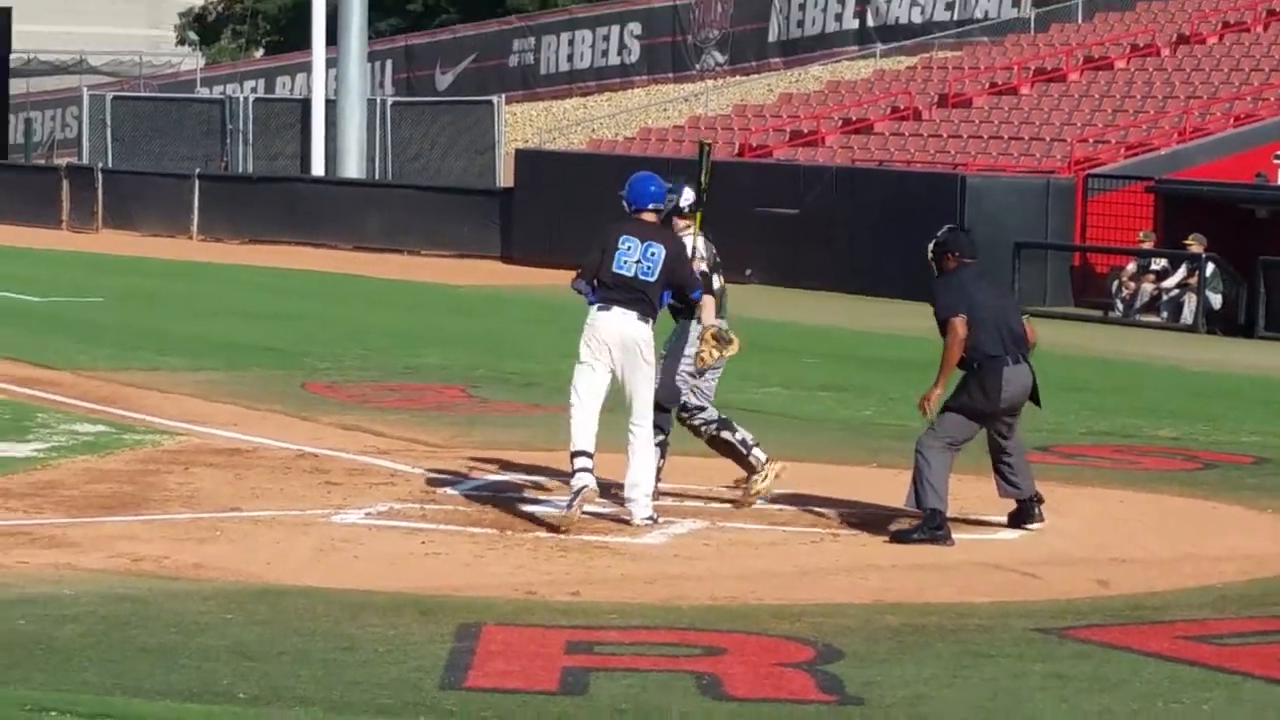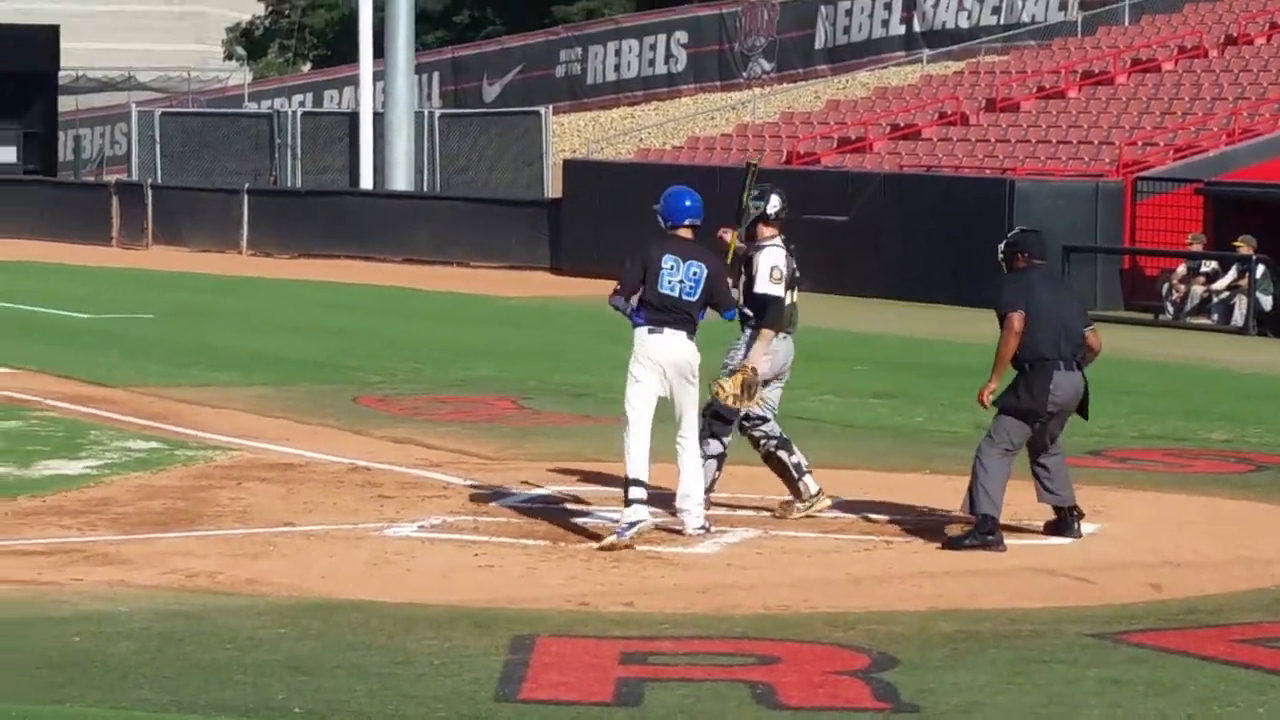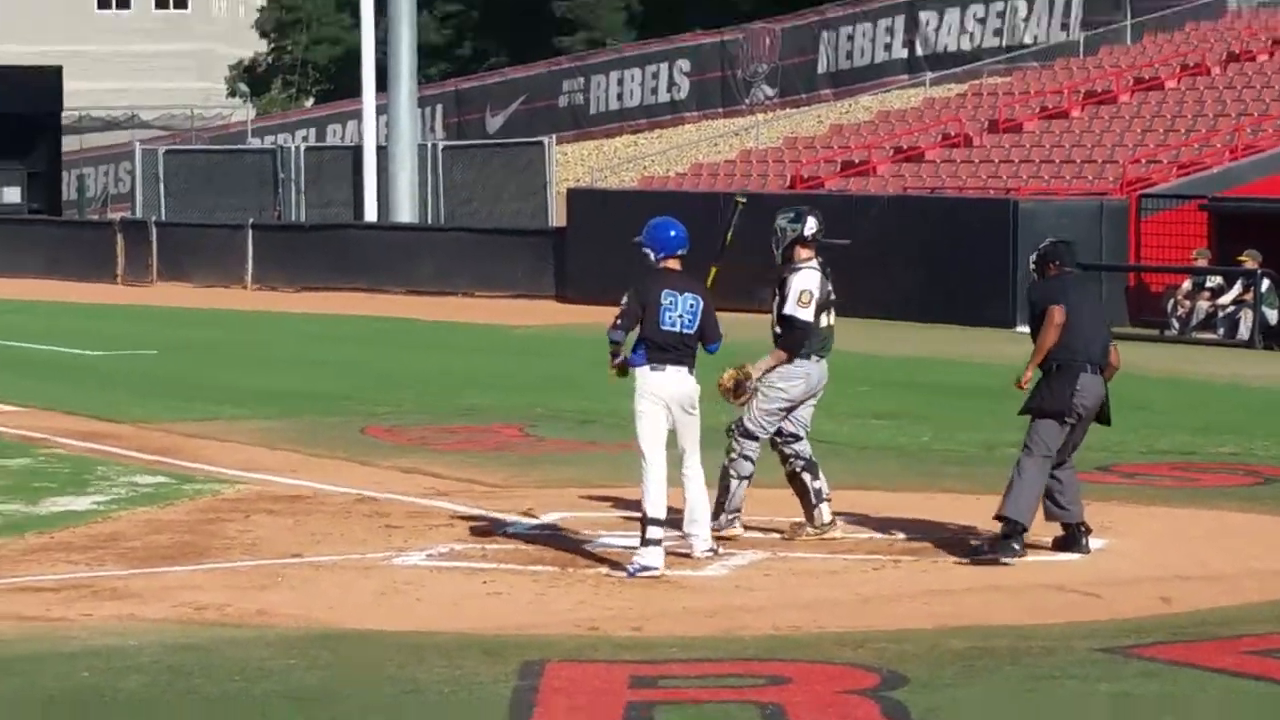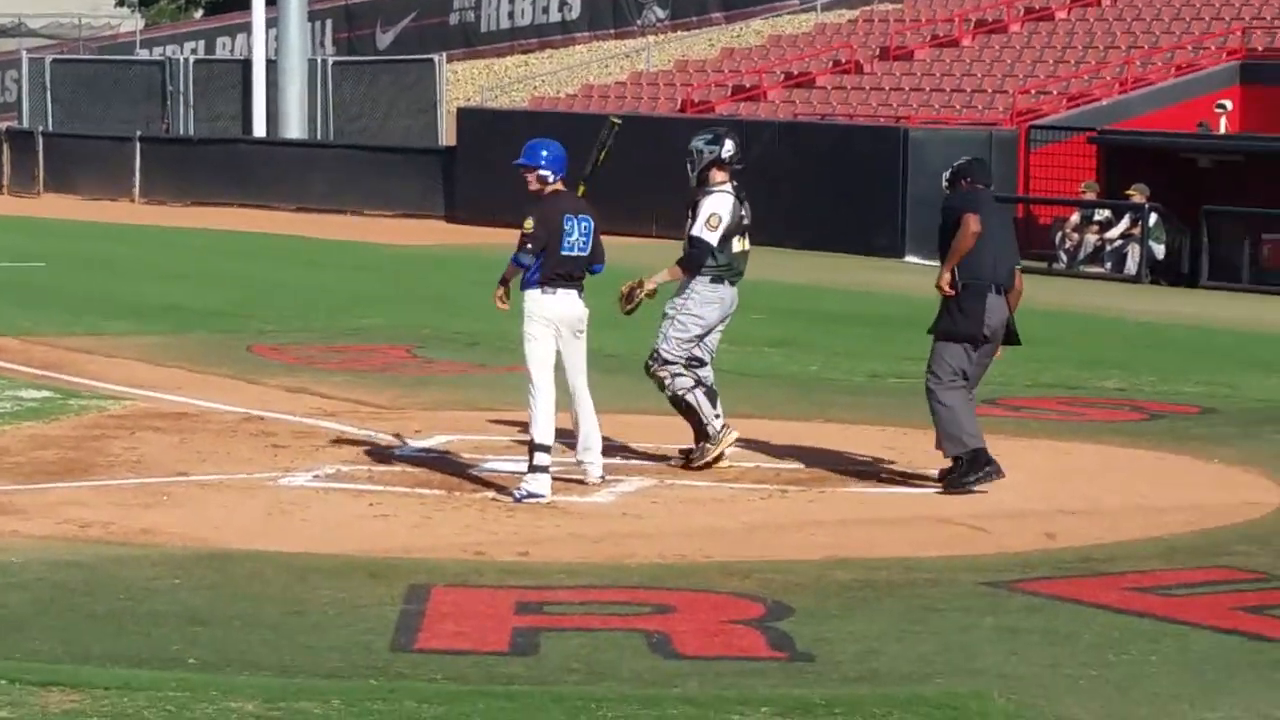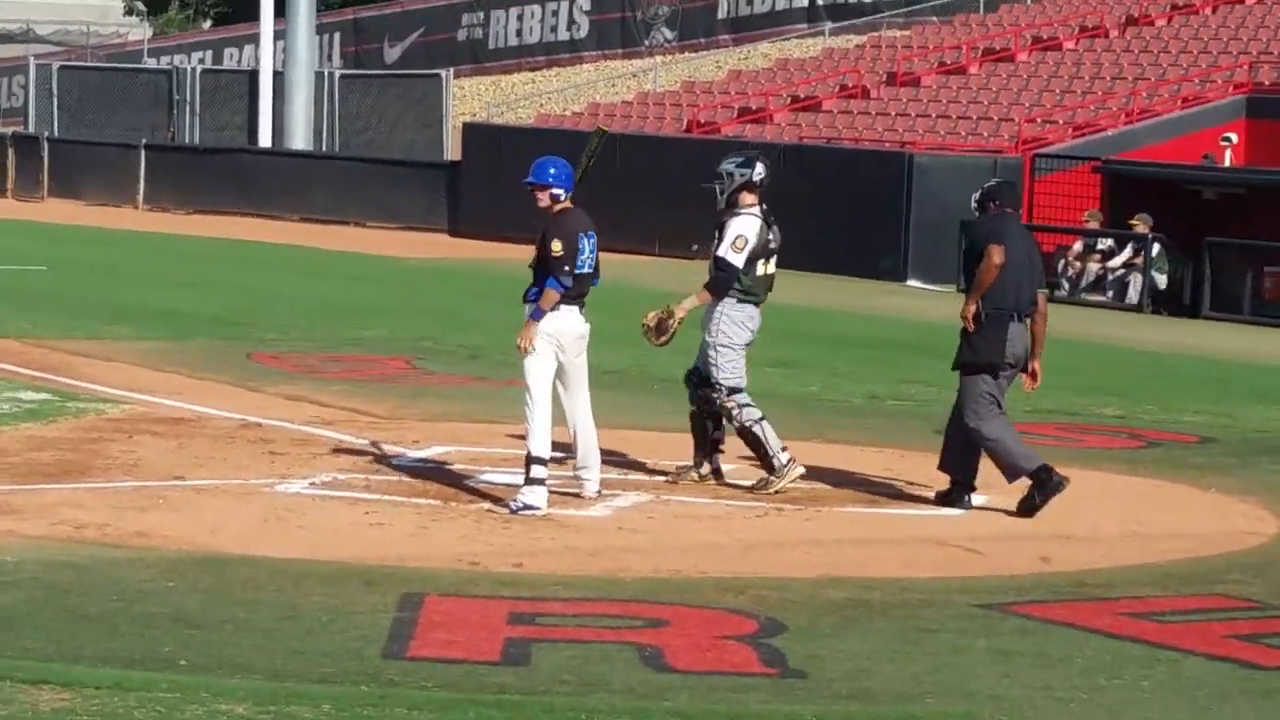
dt=0.2s
person 1, frame 1
left shoulder: (615, 232)
right shoulder: (672, 244)
left elbow: (580, 282)
right elbow: (696, 294)
left hip: (602, 322)
right hip: (638, 329)
left knee: (583, 407)
right knee: (641, 422)
left ankle: (583, 477)
right ankle: (640, 507)
person 1, frame 2
left shoulder: (654, 251)
right shoulder: (710, 261)
left elbow: (618, 298)
right elbow: (729, 311)
left wrist: (638, 314)
left hip: (650, 343)
right hip: (684, 347)
left knee: (638, 429)
right knee: (688, 434)
left ankle: (636, 510)
right ankle: (692, 516)
person 1, frame 3
left shoulder: (648, 284)
right shoulder: (698, 291)
left elbow: (617, 330)
right elbow: (713, 344)
left wrist: (616, 356)
left hip: (652, 379)
right hip: (685, 380)
left knee: (653, 464)
right knee: (691, 461)
left ankle: (651, 553)
right ankle: (700, 540)
person 1, frame 4
left shoulder: (544, 206)
right shoulder: (585, 209)
left elbow: (527, 252)
right elbow: (597, 265)
left wrist: (504, 282)
left hip: (543, 301)
right hip: (575, 302)
left knee: (541, 387)
right knee: (578, 385)
left ankle: (539, 479)
right ankle: (592, 465)
person 1, frame 5
left shoulder: (559, 224)
right shoulder: (586, 223)
left elbow: (559, 278)
left wrist: (531, 320)
left hip: (549, 319)
right hip: (577, 318)
left knee: (539, 401)
right knee: (578, 401)
left ankle: (535, 490)
right ankle: (589, 480)
person 2, frame 1
left shoulder: (687, 243)
right shoulder: (698, 240)
left elbow: (703, 284)
left hip: (695, 331)
left knee: (660, 407)
right knee: (696, 412)
right ankle: (759, 464)
person 2, frame 2
left shoulder: (768, 254)
right shoulder: (778, 251)
left elbow: (772, 309)
left wrist: (754, 356)
left hip: (759, 347)
right hip: (779, 347)
left knee: (717, 418)
right knee: (760, 423)
right ankle: (808, 493)
person 2, frame 3
left shoulder: (801, 277)
right shoulder: (817, 273)
left elbow: (795, 336)
left wrist: (758, 367)
right wrist: (782, 281)
left hip: (793, 369)
right hip: (815, 369)
left knee: (744, 435)
right knee: (792, 443)
left ankle: (726, 517)
right ankle: (821, 519)
person 2, frame 4
left shoulder: (713, 201)
right shoulder: (736, 198)
left elbow: (696, 258)
right elbow: (728, 247)
left wrist: (655, 280)
left hip: (702, 292)
right hip: (725, 292)
left knee: (663, 363)
right knee: (696, 366)
left ankle: (714, 431)
right ankle: (708, 444)
person 2, frame 5
left shoulder: (741, 223)
right shoulder: (765, 222)
left elbow: (723, 279)
right elbow: (766, 278)
left wrist: (685, 306)
left hip: (729, 312)
right hip: (747, 312)
left knee: (728, 395)
right knee: (699, 383)
left ankle: (780, 463)
right ankle: (705, 465)
person 3, frame 1
left shoulder: (948, 284)
right shoulder: (996, 286)
left elbow: (958, 333)
right elbow: (1030, 336)
left wrist: (938, 386)
left hip: (989, 379)
right hip: (1022, 376)
left knee: (934, 443)
right knee: (1004, 439)
left ankle: (934, 521)
right ankle: (1028, 505)
person 3, frame 2
left shoulder: (1014, 283)
right shoulder: (1064, 289)
left elbow: (1014, 328)
right elbow: (1093, 344)
left wrist: (994, 379)
left hip: (1040, 380)
right hip: (1074, 382)
left knee: (994, 449)
right knee: (1044, 447)
left ankle: (986, 526)
right ankle: (1068, 516)
person 3, frame 3
left shoulder: (1046, 285)
right shoulder: (1092, 298)
left elbow: (1056, 318)
right elbow: (1113, 360)
left wrist: (1031, 365)
left hip: (1064, 383)
right hip: (1094, 387)
left knee: (1034, 457)
right knee: (1059, 460)
left ankle: (1012, 535)
right ankle: (1075, 531)
person 3, frame 4
left shoulder: (962, 199)
right shoulder: (1003, 218)
left elbow: (971, 227)
right elbow: (1016, 285)
left wrist: (946, 268)
right wrist: (1001, 327)
left hip: (969, 304)
right hip: (997, 309)
left knee: (942, 383)
right knee: (960, 388)
left ankle: (976, 460)
right ankle: (964, 464)
person 3, frame 5
left shoulder: (987, 224)
right shoulder: (1028, 242)
left elbow: (995, 259)
right elbow: (1041, 308)
left wrist: (971, 300)
right wrist: (1034, 357)
left hip: (991, 332)
right hip: (1018, 336)
left knee: (979, 416)
right knee: (969, 410)
left ankle: (1043, 476)
right ankle: (959, 488)
